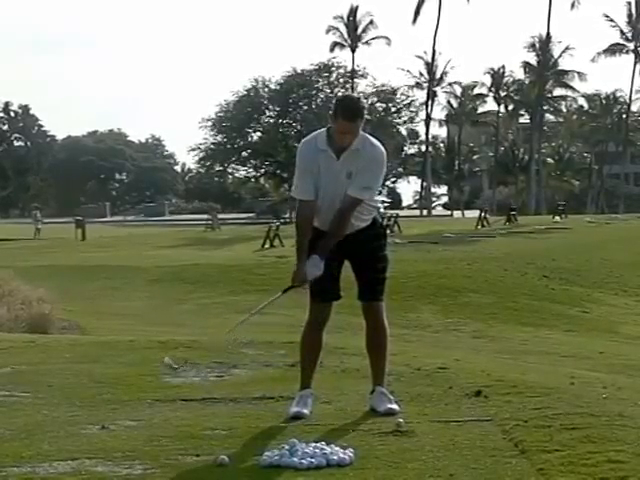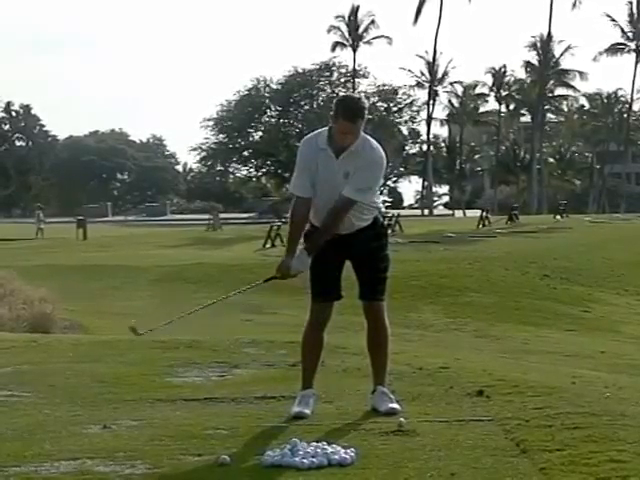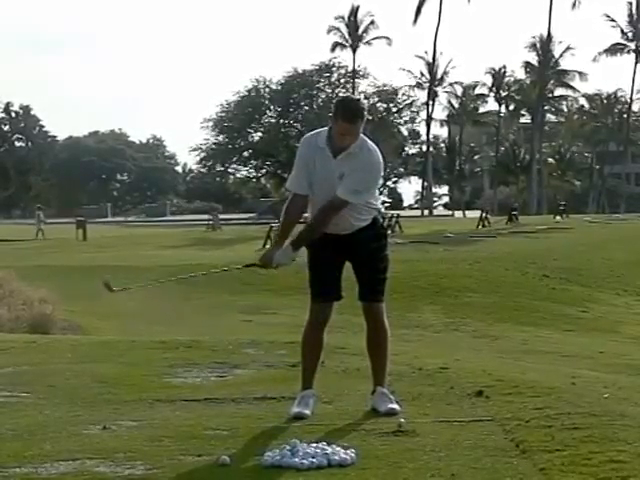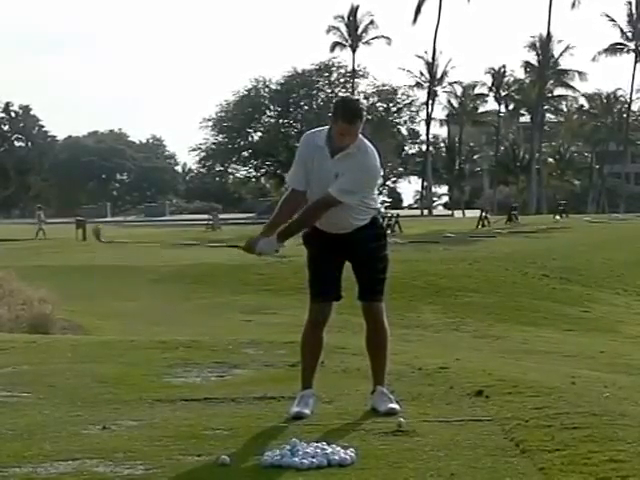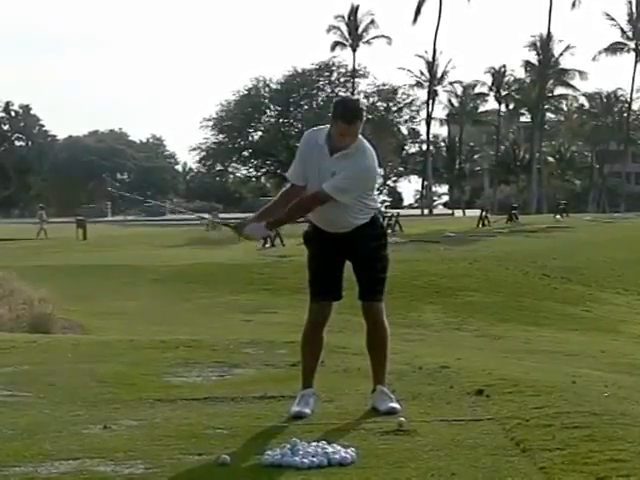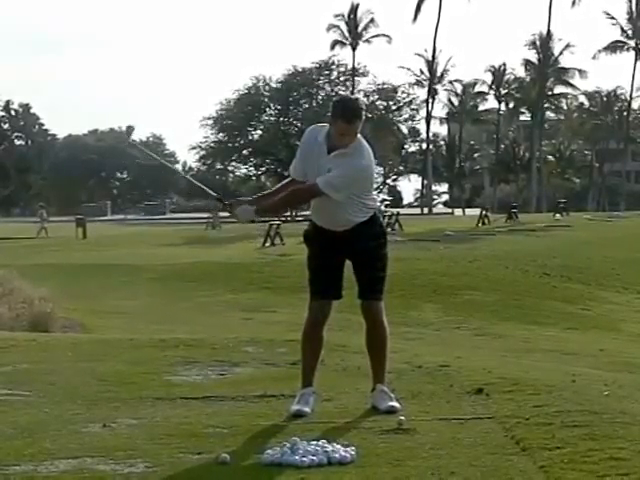
dt=0.4s
person 1, frame 1
left shoulder: (374, 154)
right shoulder: (309, 148)
left elbow: (348, 209)
right elbow: (305, 207)
left wrist: (320, 256)
right wrist: (302, 259)
left hip: (364, 234)
right hip: (321, 233)
left knee: (374, 312)
right knee: (317, 315)
left ankle: (379, 390)
right ankle: (305, 392)
person 1, frame 2
left shoulder: (373, 155)
right shoulder: (310, 146)
left elbow: (341, 209)
right elbow: (301, 203)
left wrist: (307, 253)
right wrist: (290, 253)
left hip: (366, 234)
right hip: (322, 234)
left knee: (376, 312)
right knee: (319, 314)
left ankle: (380, 389)
right ankle: (306, 391)
person 1, frame 3
left shoulder: (370, 158)
right shoulder: (309, 145)
left elbow: (331, 209)
right elbow: (298, 199)
left wrist: (293, 249)
right wrist: (277, 244)
left hip: (365, 235)
right hip: (323, 236)
left knee: (375, 312)
right knee: (318, 315)
left ankle: (380, 390)
right ankle: (306, 392)
person 1, frame 4
left shoulder: (366, 161)
right shoulder: (309, 142)
left elbow: (320, 206)
right elbow: (296, 194)
left wrist: (278, 239)
right wrist: (265, 232)
left hip: (364, 235)
right hip: (323, 236)
left knee: (374, 312)
right knee: (317, 315)
left ankle: (380, 390)
right ankle: (306, 391)
person 1, frame 5
left shoulder: (364, 162)
right shoulder: (311, 139)
left elbow: (311, 201)
right elbow: (295, 188)
left wrist: (267, 227)
right wrist: (258, 217)
left hip: (364, 234)
right hip: (323, 235)
left knee: (374, 312)
right knee: (317, 314)
left ankle: (380, 389)
right ankle: (306, 391)
person 1, frame 6
left shoulder: (360, 162)
right shoulder: (312, 136)
left elbow: (303, 195)
right elbow: (296, 181)
left wrist: (255, 211)
right wrist: (253, 200)
left hip: (364, 233)
right hip: (324, 233)
left knee: (373, 310)
right knee: (317, 312)
left ankle: (380, 388)
right ankle: (306, 390)
